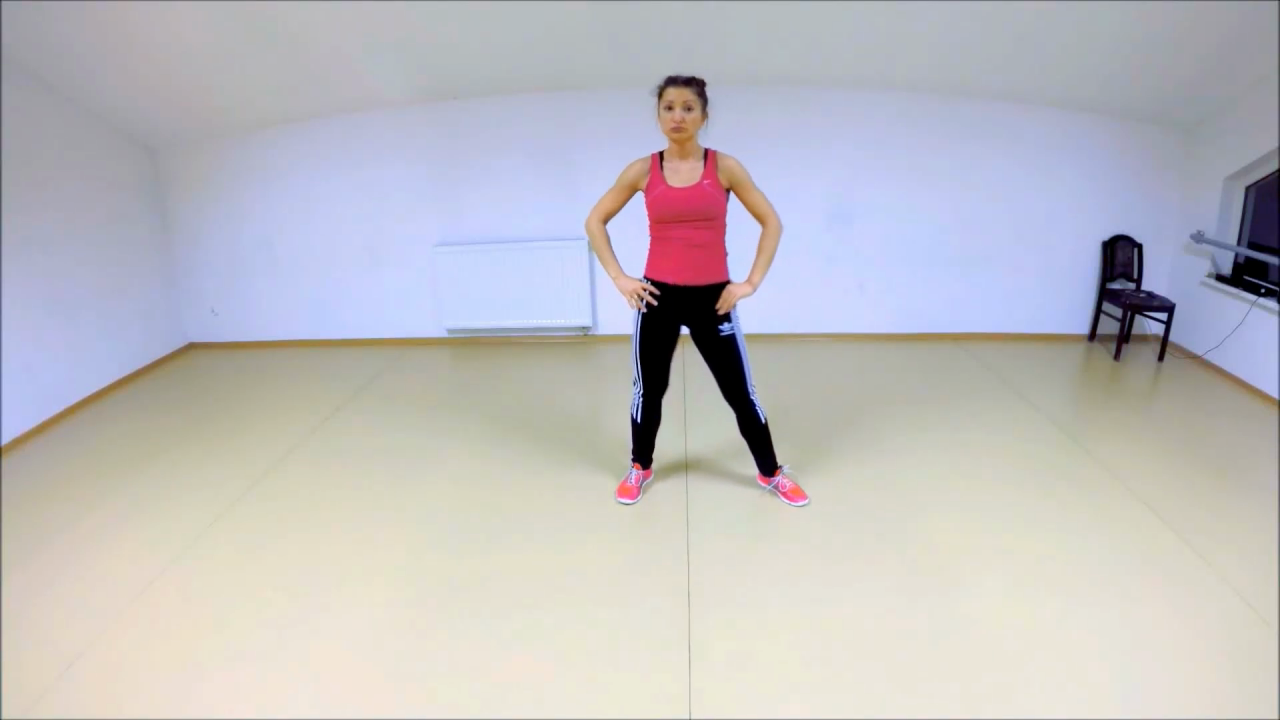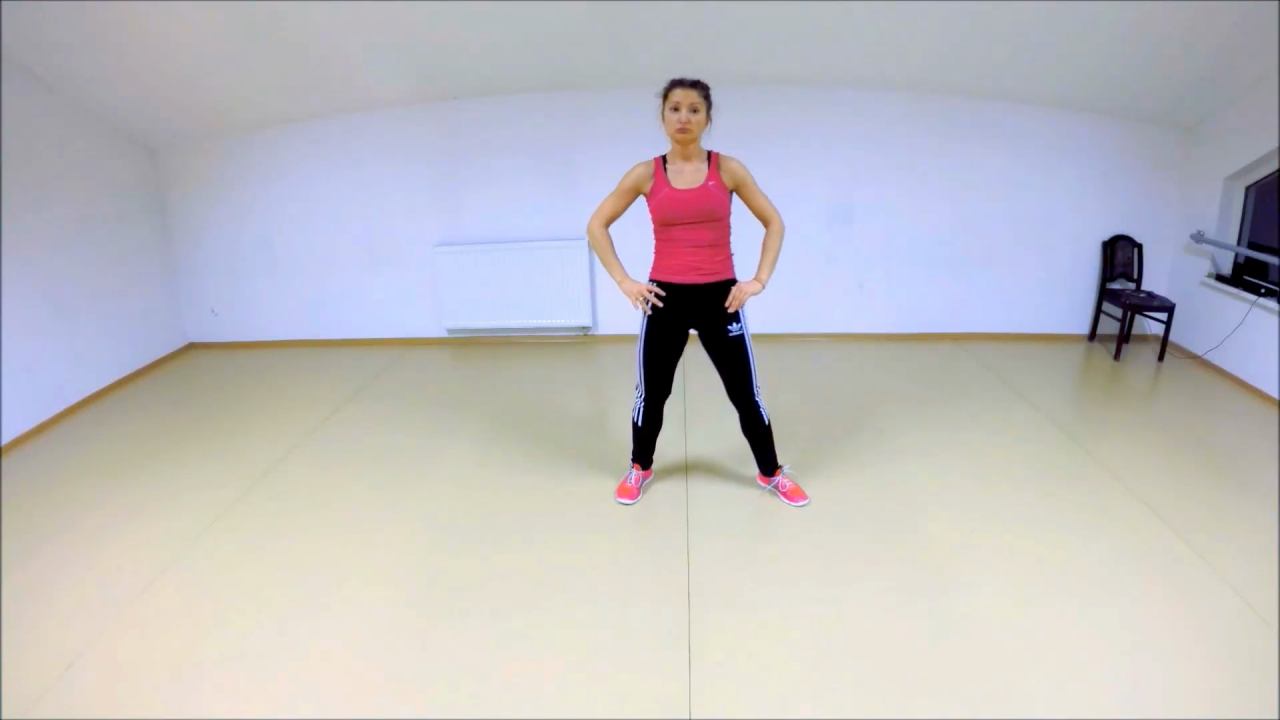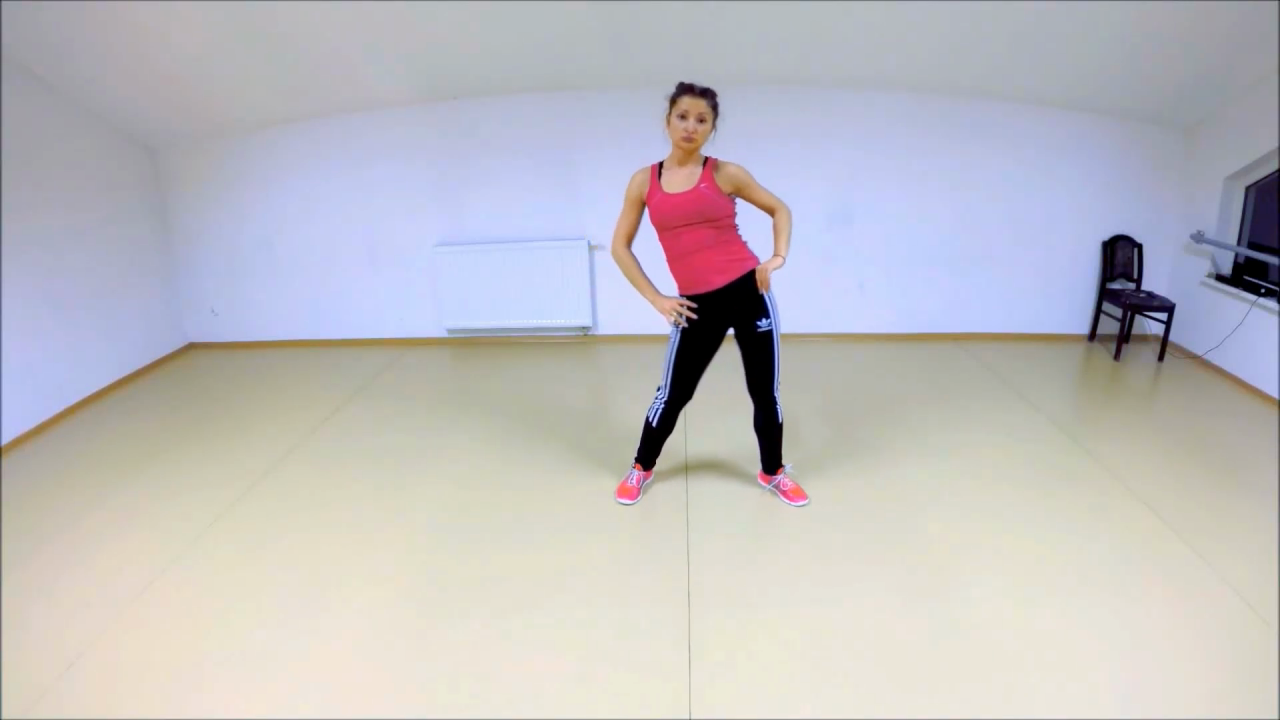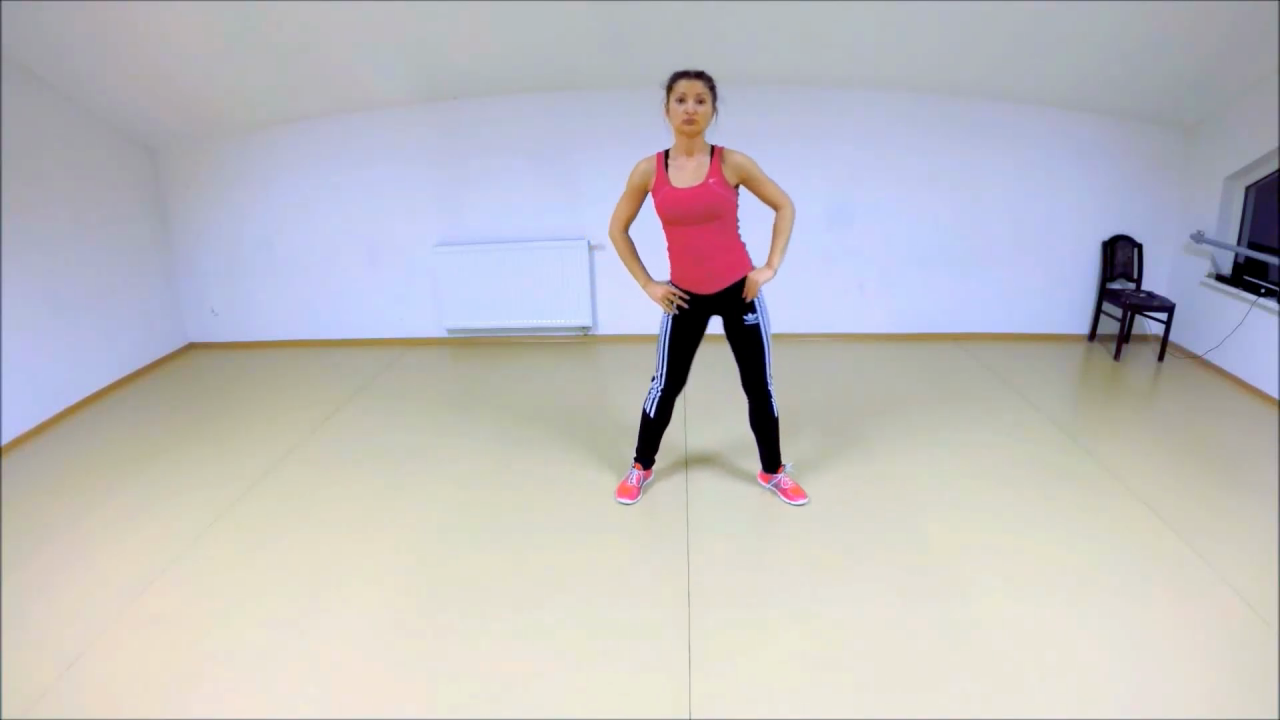
dt=0.3s
person 1, frame 1
left shoulder: (724, 167)
right shoulder: (642, 170)
left elbow: (771, 223)
right elbow: (596, 221)
left wrist: (751, 282)
right wrist: (618, 277)
left hip: (711, 300)
right hip: (658, 296)
left knee: (740, 392)
right knee: (649, 389)
left ankle: (770, 472)
right ankle: (640, 467)
person 1, frame 2
left shoulder: (728, 168)
right shoulder: (644, 174)
left elbow: (773, 222)
right elbow: (597, 226)
left wrist: (760, 278)
right wrist: (625, 282)
left hip: (719, 297)
right hip: (667, 298)
left knee: (746, 394)
right knee: (651, 393)
left ankle: (770, 472)
right ankle: (640, 467)
person 1, frame 3
left shoulder: (725, 174)
right shoulder: (644, 181)
left elbow: (779, 209)
right elbow: (620, 246)
left wrist: (779, 257)
right wrist: (656, 299)
left hip: (748, 291)
right hip: (698, 305)
left knee: (765, 391)
right knee: (673, 394)
left ankle: (772, 471)
right ankle: (642, 467)
person 1, frame 4
left shoulder: (733, 163)
right shoulder: (648, 170)
left elbow: (784, 206)
right elbow: (618, 229)
left wrist: (771, 266)
right wrist: (648, 284)
left hip: (740, 291)
right hip: (685, 296)
left knee: (759, 386)
right knee: (666, 384)
left ankle: (772, 472)
right ankle: (641, 467)
